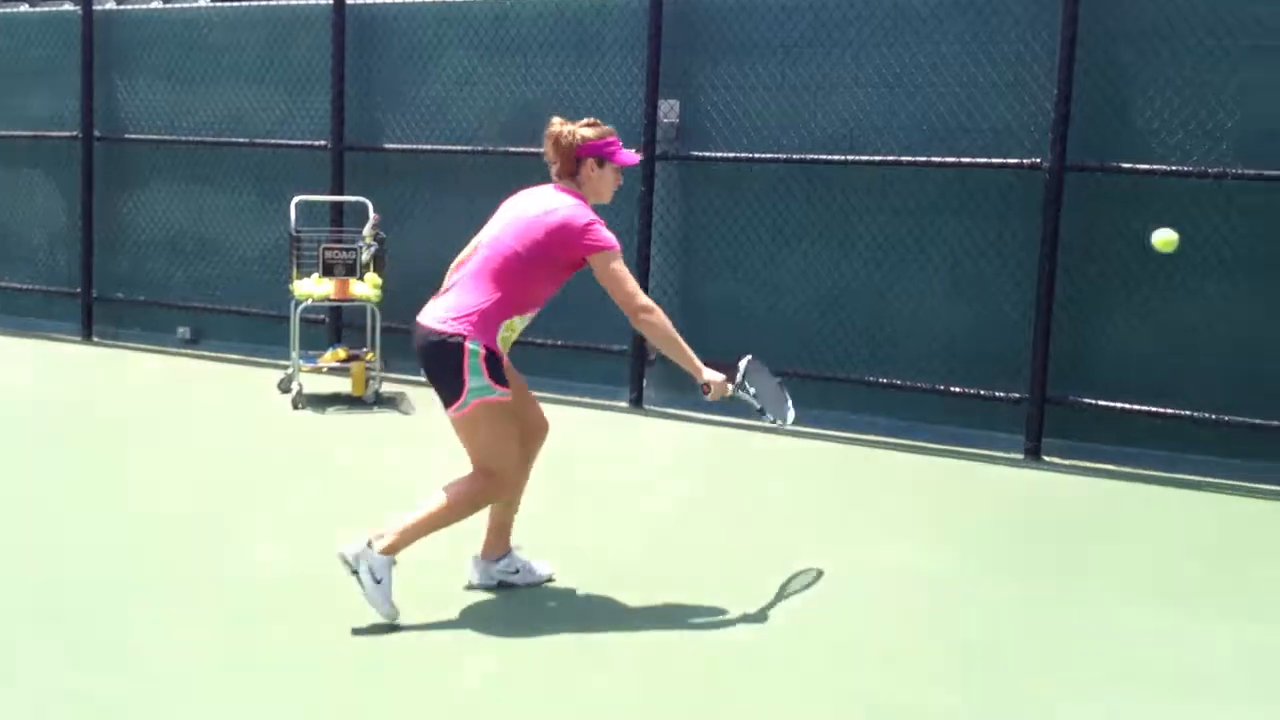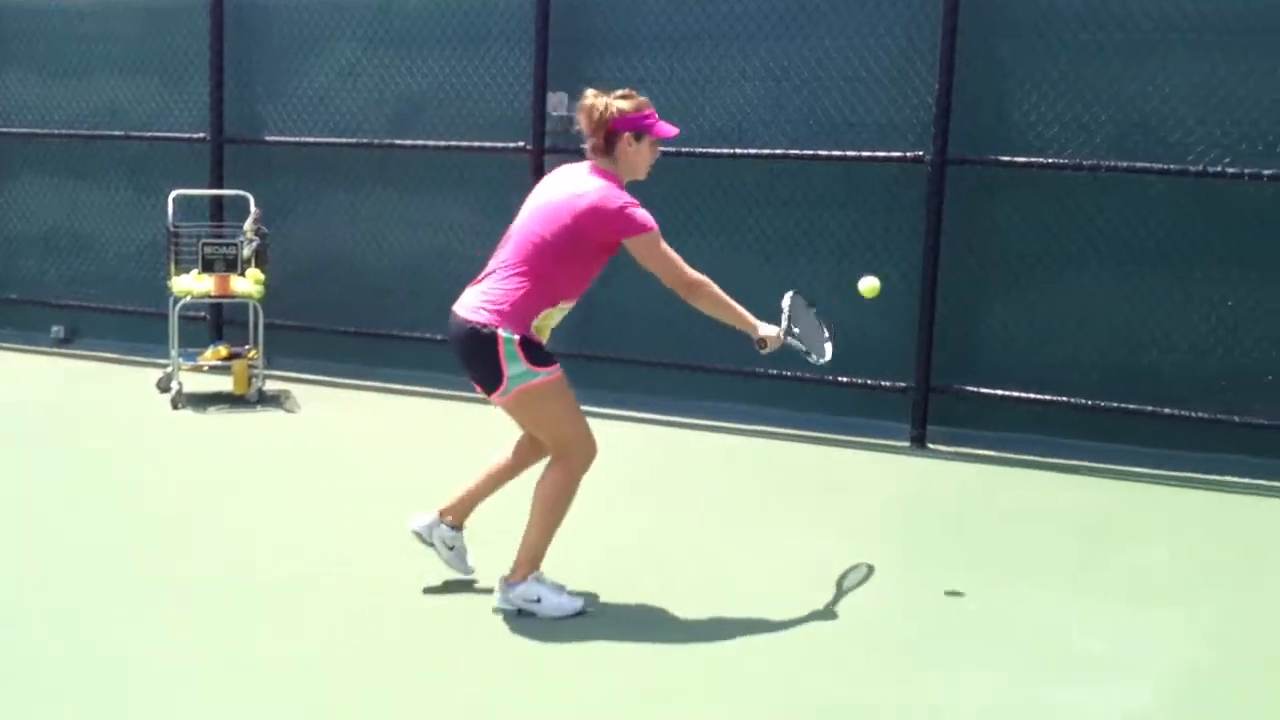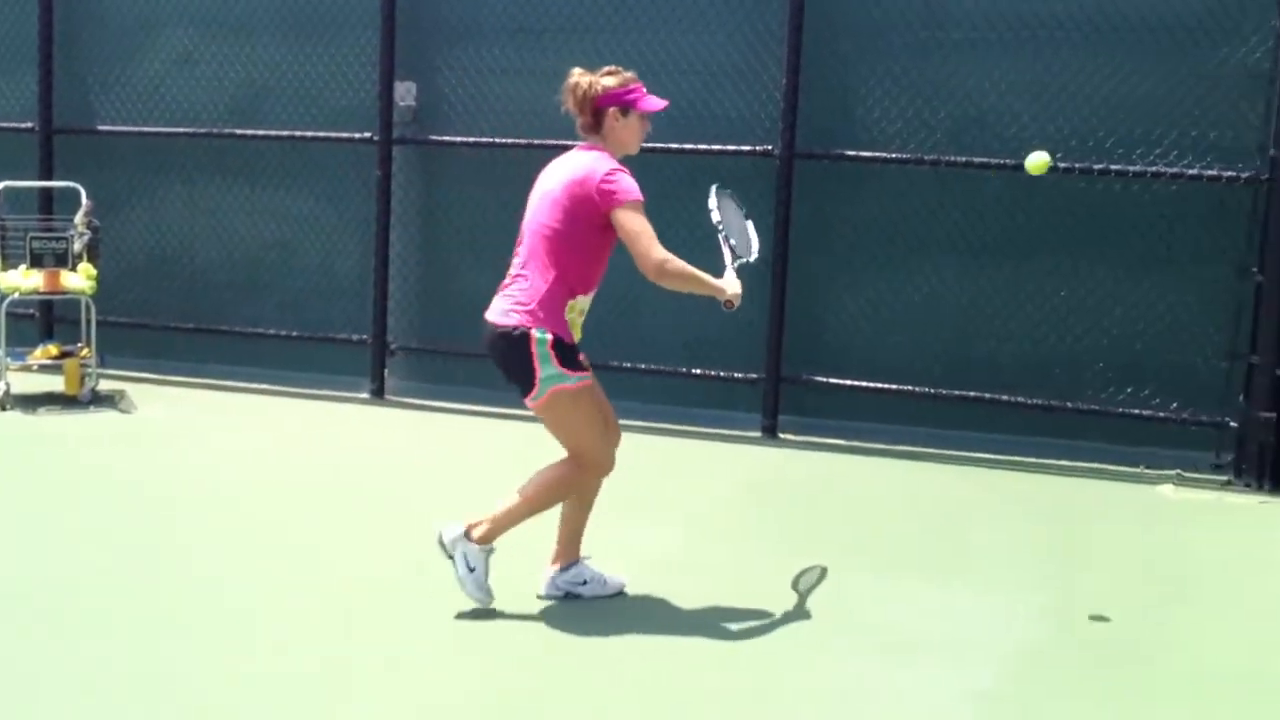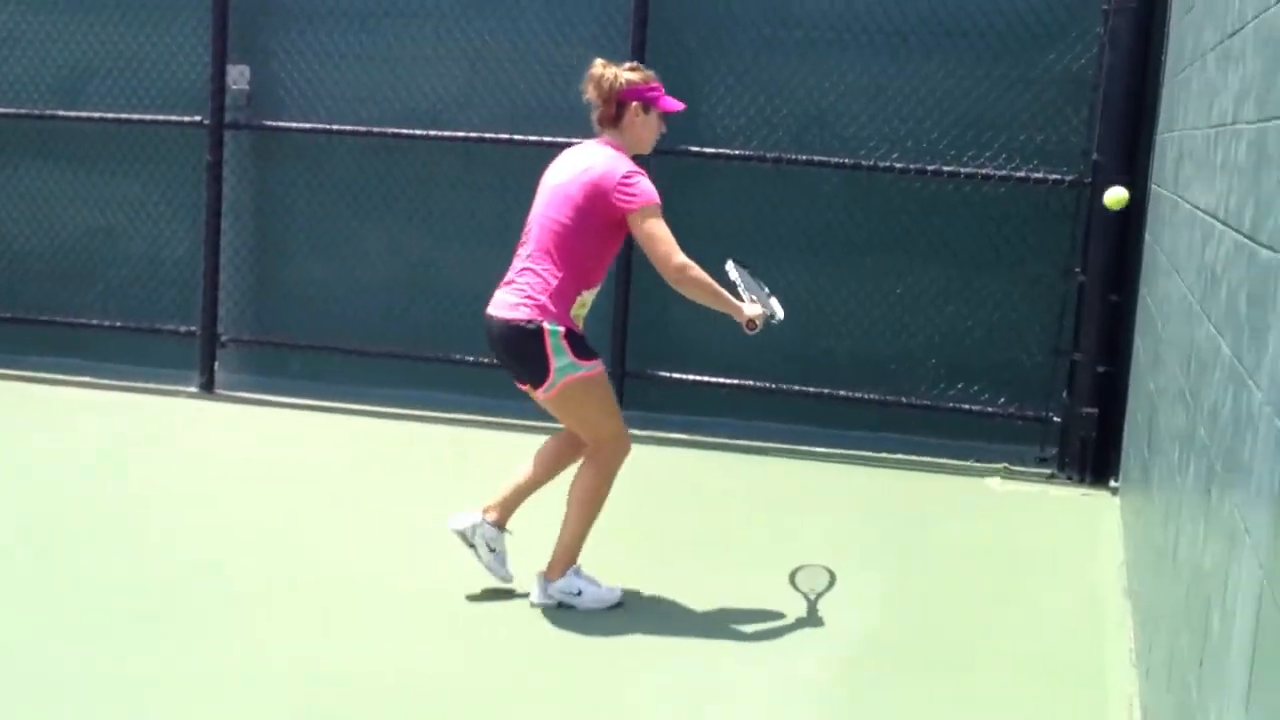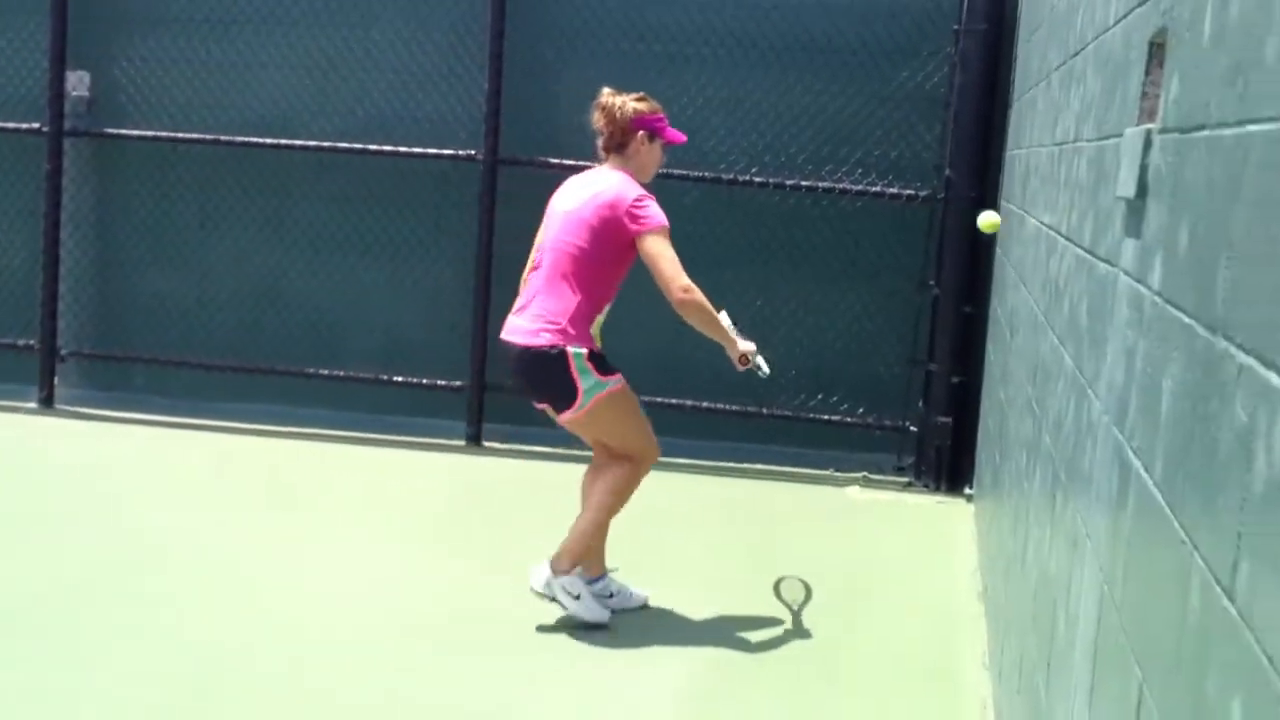
dt=0.5s
person 1, frame 1
left shoulder: (529, 200)
right shoulder: (584, 226)
left elbow: (459, 268)
right elbow: (641, 312)
right wrist: (701, 371)
left hip: (442, 333)
right hip: (460, 346)
left knee: (531, 430)
right knee: (498, 477)
left ankle: (494, 557)
right ankle: (378, 550)
person 1, frame 2
left shoulder: (565, 176)
right shoulder: (616, 206)
right elbow: (688, 285)
right wrist: (756, 326)
left hip: (474, 321)
right hip: (499, 335)
left knee: (549, 439)
right knee: (576, 450)
left ankle: (446, 520)
right ankle: (521, 580)
person 1, frame 3
left shoulder: (562, 167)
right shoulder: (609, 179)
right elbow: (655, 264)
right wrist: (718, 286)
left hip: (517, 329)
right hip: (535, 340)
left knee: (602, 436)
right knee: (592, 457)
left ankle: (565, 568)
right ankle: (474, 535)
person 1, frame 4
left shoulder: (571, 159)
right shoulder: (623, 175)
right elbow: (676, 269)
right wrist: (737, 307)
left hip: (509, 318)
right hip: (539, 330)
left knee: (588, 433)
right knee: (610, 444)
left ankle: (489, 518)
right ankle: (559, 576)
person 1, frame 5
left shoulder: (572, 187)
right shoulder: (633, 201)
right elbow: (680, 293)
right wrist: (732, 342)
left hip: (521, 344)
right hip: (558, 352)
left knee: (615, 450)
right knee: (640, 451)
left ankle: (590, 576)
right ankle: (562, 566)
